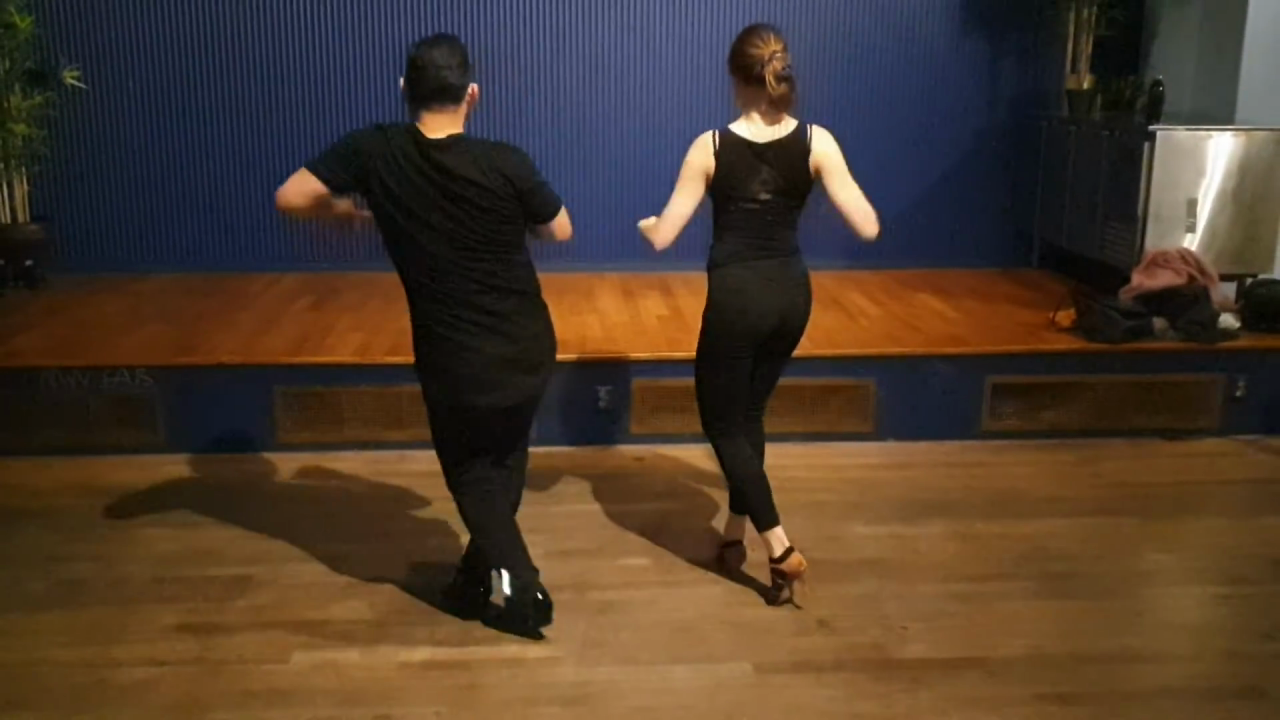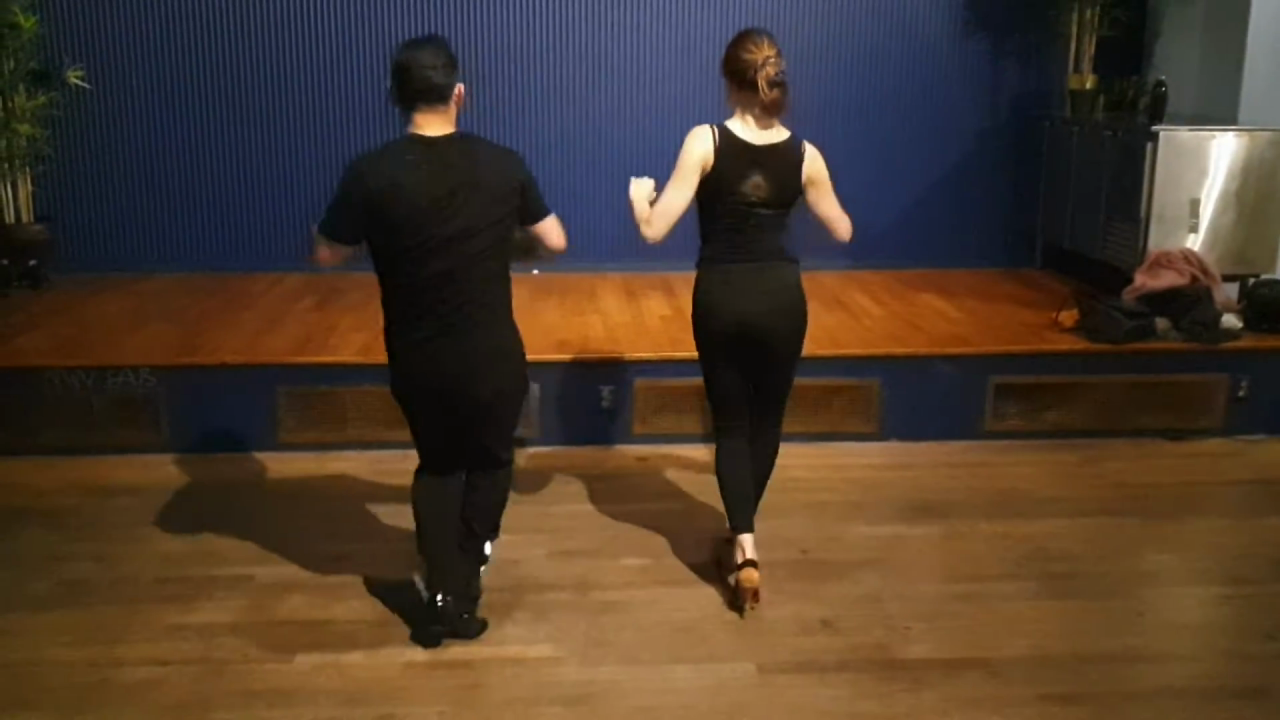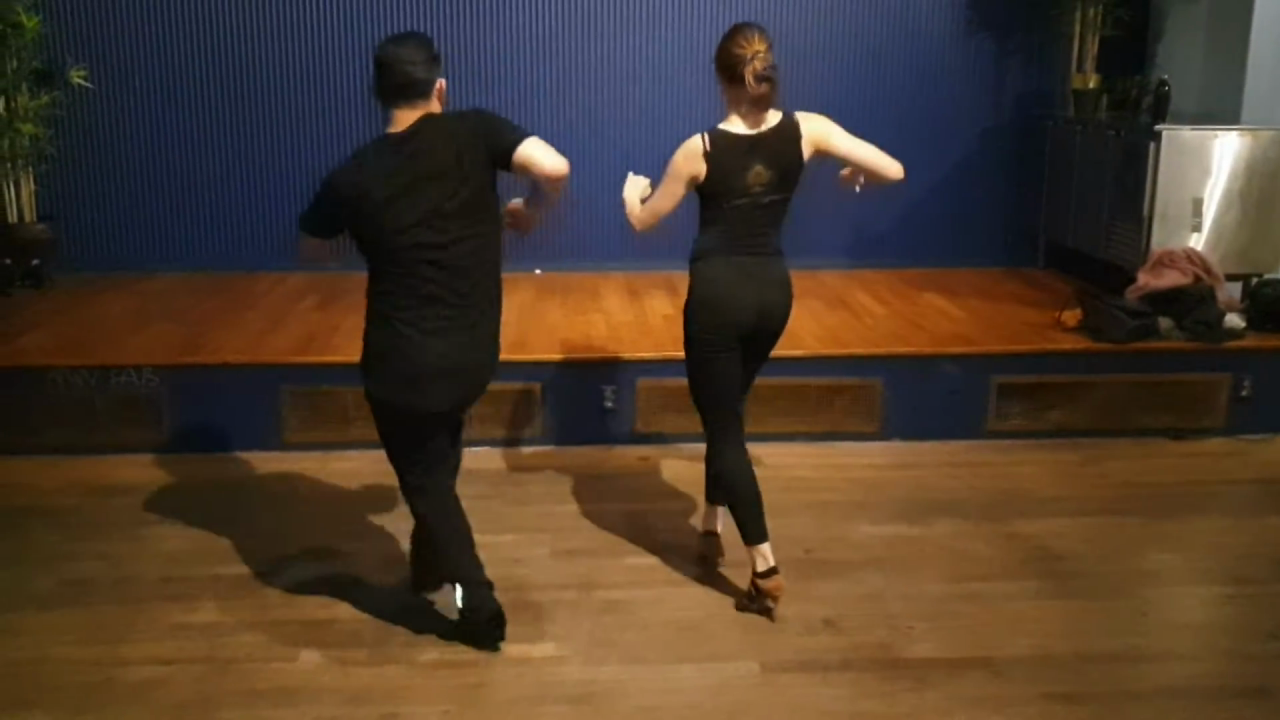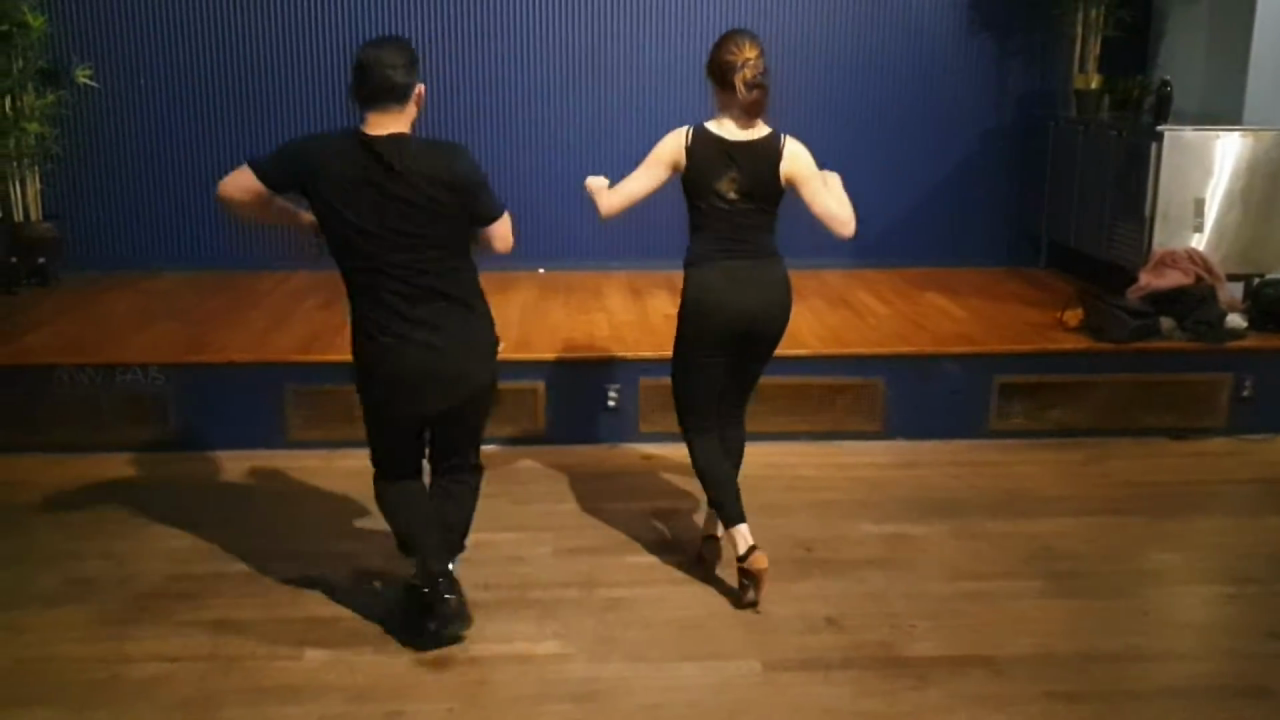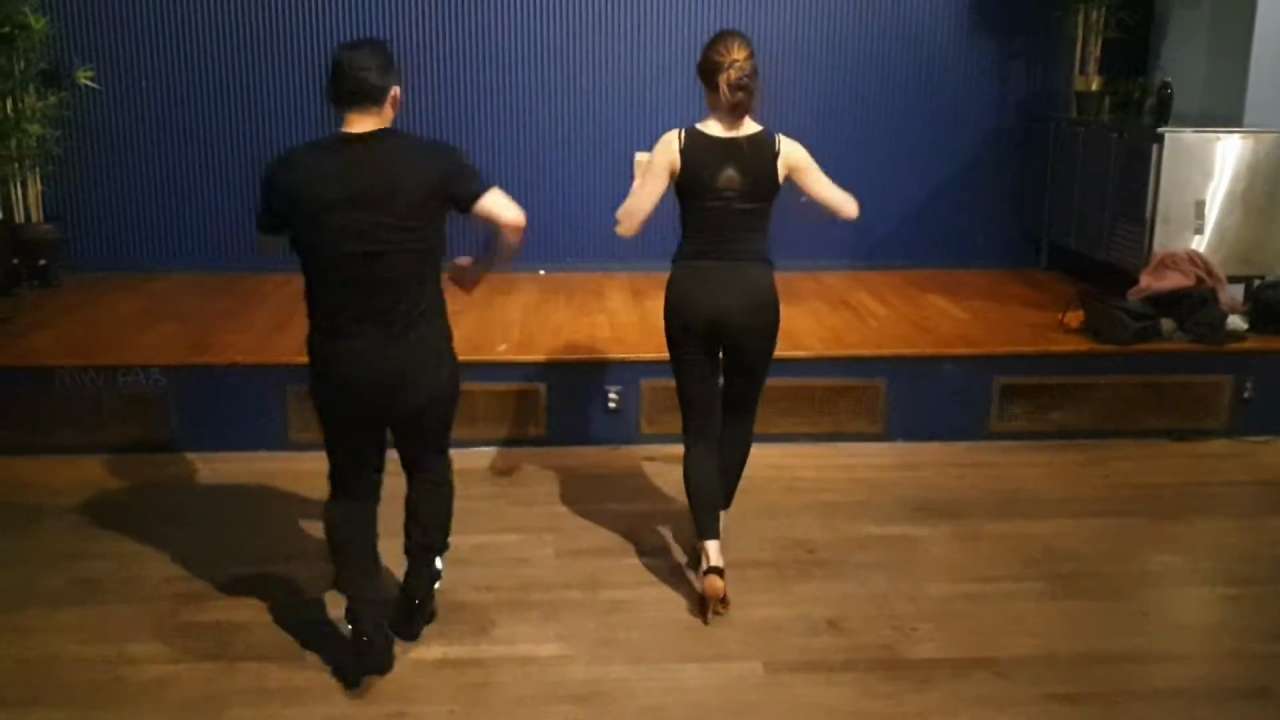
dt=0.2s
person 1, frame 1
left shoulder: (371, 150)
right shoulder: (506, 163)
left elbow: (291, 199)
right elbow: (559, 232)
left wrist: (344, 206)
left hip: (450, 358)
right hip: (525, 347)
left knee: (468, 468)
right knee: (505, 460)
left ankle: (524, 591)
right ankle: (480, 575)
person 1, frame 2
left shoulder: (370, 172)
right shoulder: (501, 164)
left elbow: (327, 257)
right elbow: (554, 242)
left hip: (417, 361)
right hip: (493, 358)
left knee: (439, 469)
right knee: (492, 463)
left ankle: (446, 599)
right ankle: (470, 567)
person 1, frame 3
left shoulder: (353, 176)
right shoulder: (474, 132)
left elbow: (317, 243)
right elbow: (555, 169)
right wrist: (520, 209)
left hip: (399, 358)
right hip: (475, 350)
left knee: (426, 478)
right knee: (439, 453)
left ankle: (478, 605)
right ankle: (430, 560)
person 1, frame 4
left shoulder: (318, 157)
right shoulder: (449, 162)
left elbow: (231, 192)
right elbow: (502, 243)
left wrist: (294, 216)
left hip: (387, 362)
right hip: (466, 354)
left knee: (396, 474)
right knee: (457, 469)
left ankle: (440, 591)
right ankle: (435, 587)
person 1, frame 5
left shoulder: (290, 172)
right shoulder: (428, 159)
left elbow: (267, 237)
right elbow: (510, 222)
right wrist: (479, 264)
left hip: (340, 367)
right hip: (423, 362)
left knee: (352, 489)
right knee: (428, 468)
left ankle: (368, 633)
right ankle: (420, 588)
person 2, frame 1
left shoulder: (711, 146)
right shoulder: (816, 144)
left elbow: (665, 236)
right elbow: (867, 227)
left wrist: (647, 223)
right wrist: (810, 197)
left hip: (735, 298)
right hip: (792, 295)
left knee: (723, 424)
right knee: (747, 416)
left ankle: (782, 548)
right ankle: (735, 532)
person 2, frame 2
left shoulder: (703, 144)
right shoulder: (803, 154)
left elbow: (654, 230)
right elbow: (842, 231)
left wrist: (640, 194)
left hip: (721, 299)
right hip: (781, 297)
left knee: (729, 423)
right knee: (765, 423)
left ankle: (744, 556)
right ankle: (742, 533)
person 2, frame 3
left shoulder: (700, 149)
right shoulder: (806, 131)
left elbow: (642, 222)
right elbow: (894, 171)
left wrist: (633, 189)
right wrist: (858, 171)
left hip: (717, 293)
right hip: (774, 291)
left knee: (724, 429)
right knee: (726, 410)
left ankle: (766, 569)
right ankle: (711, 528)
person 2, frame 4
left shoulder: (683, 143)
right shoulder: (787, 152)
left elbow: (610, 206)
right elbow: (844, 227)
left wrist: (594, 184)
right wrist: (833, 183)
left hip: (709, 297)
right hip: (769, 295)
left knee: (699, 422)
right knee: (729, 413)
left ankle: (744, 543)
right ankle: (715, 529)
person 2, frame 5
left shoulder: (675, 146)
right shoulder: (777, 149)
left elbow: (625, 227)
right elbow: (849, 210)
left wrist: (637, 185)
right wrist: (802, 178)
left hip: (690, 294)
right hip: (752, 297)
left knee: (699, 428)
right knee: (737, 418)
left ankle: (711, 561)
right ankle: (712, 525)
